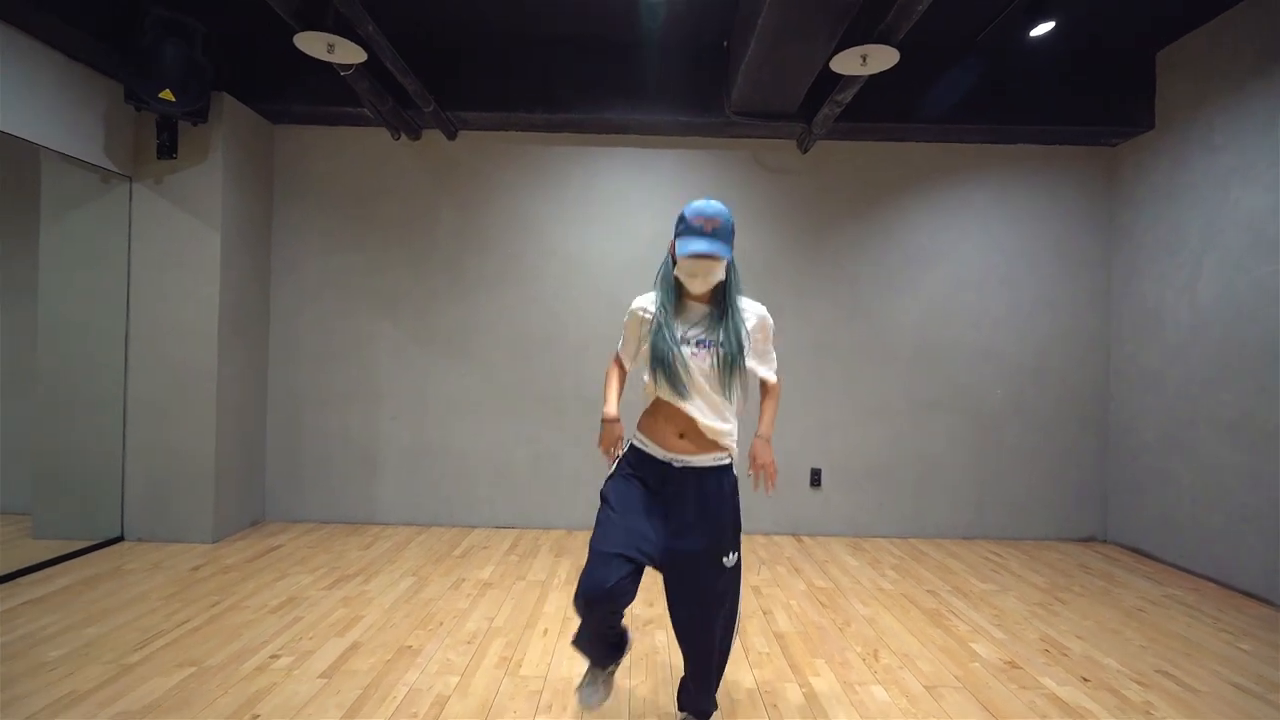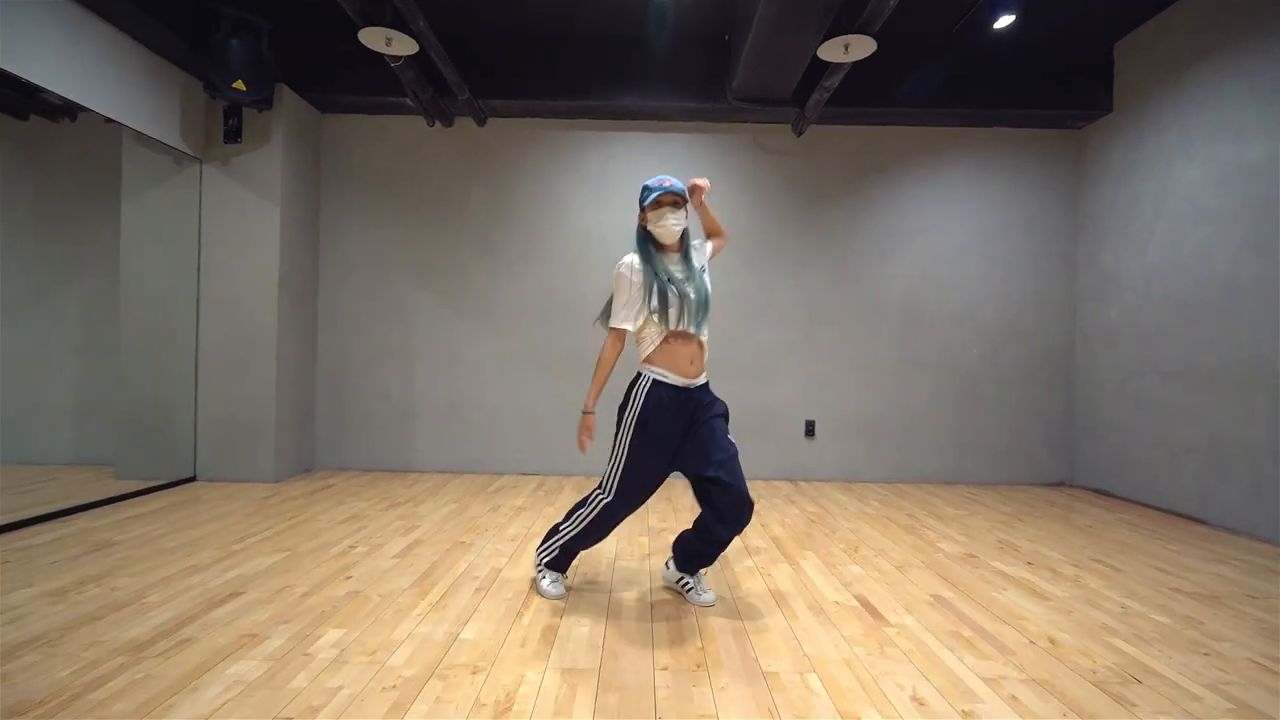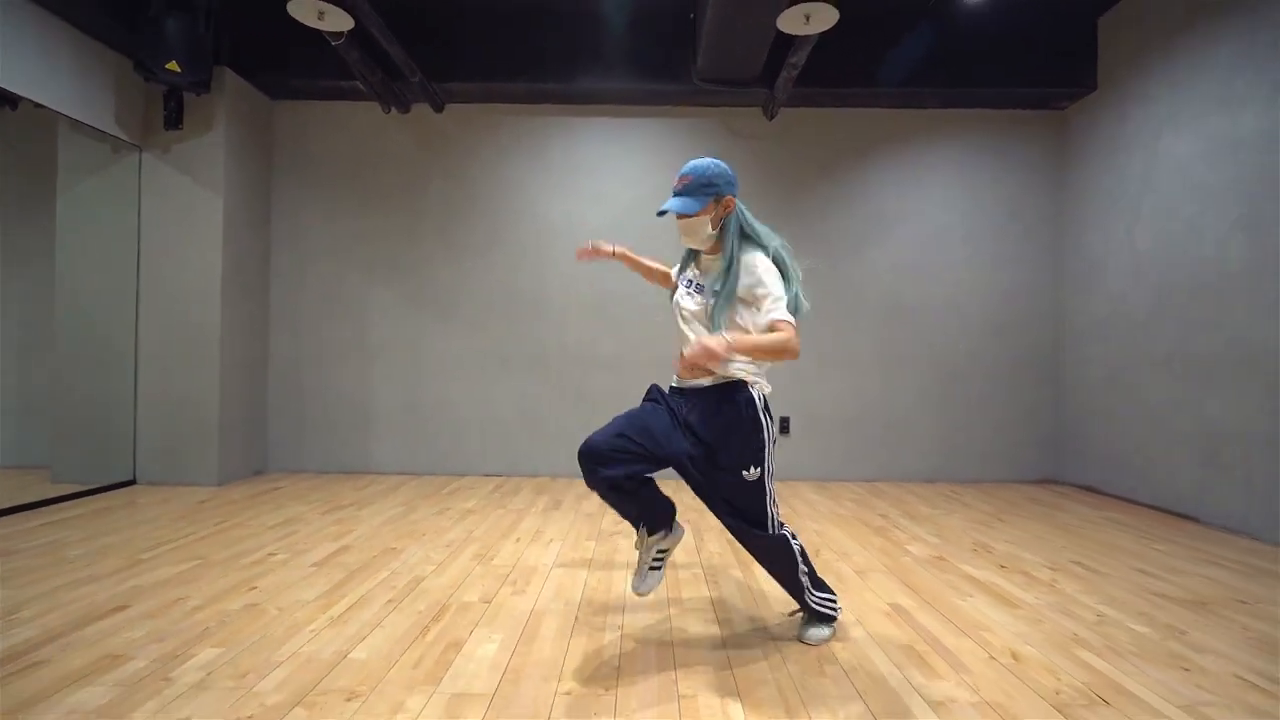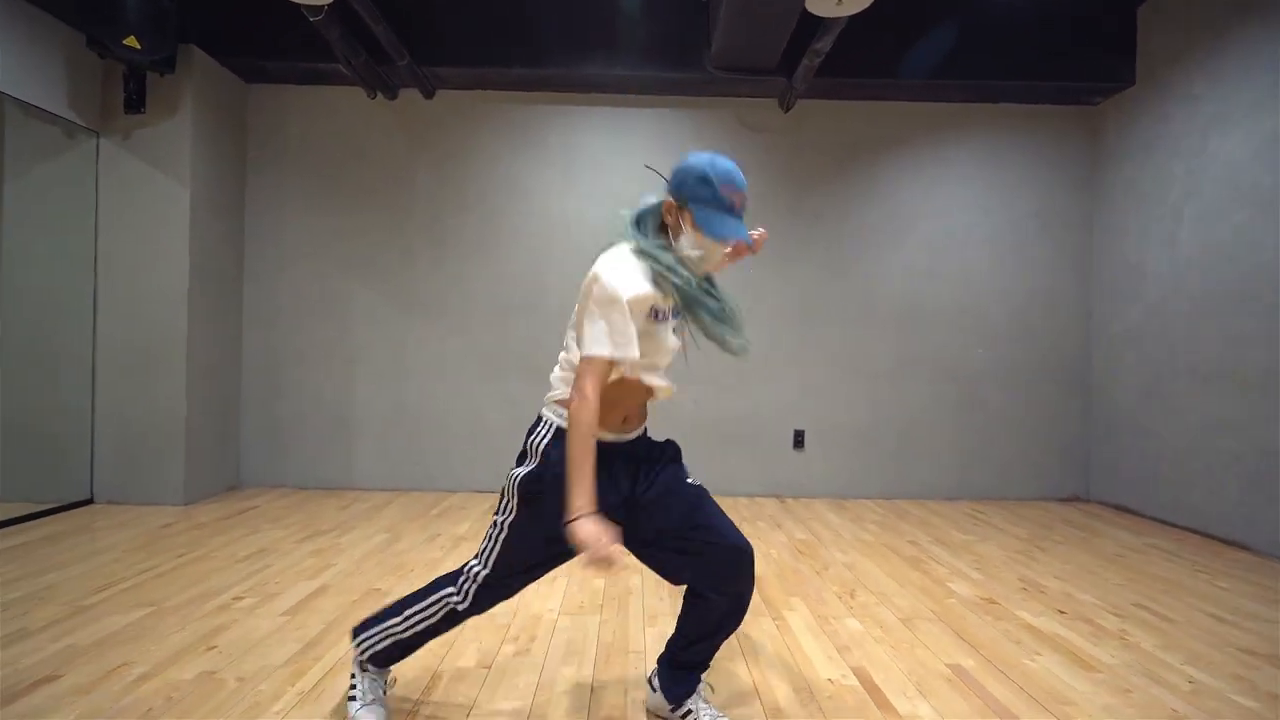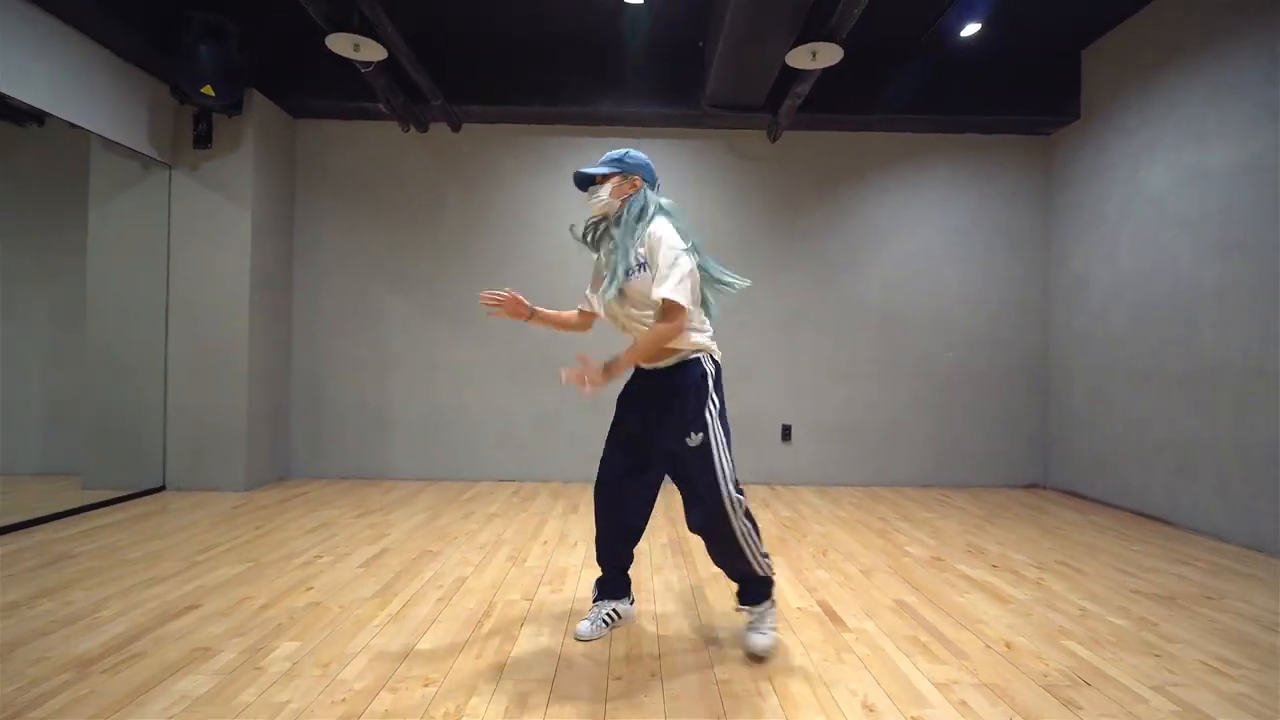
dt=1s
person 1, frame 1
left shoulder: (751, 318)
right shoulder: (647, 311)
left elbow: (770, 386)
right elbow: (621, 363)
left wrist: (763, 439)
right wrist: (610, 409)
left hip: (711, 486)
right hip: (642, 474)
left knee: (708, 616)
right knee: (599, 591)
right ankle: (604, 654)
person 1, frame 2
left shoulder: (695, 257)
right shoulder: (636, 267)
left elbow: (719, 236)
right elbow: (617, 341)
right wrist: (588, 408)
left hip: (698, 401)
right hip: (654, 397)
left knee: (734, 505)
right knee: (618, 494)
person 1, frame 3
left shoulder: (754, 267)
right shoulder: (697, 263)
left elbow: (788, 342)
left wrist: (726, 345)
right wrist: (619, 254)
left hip: (734, 408)
right hip: (682, 401)
left knee: (758, 523)
right knee: (600, 455)
left ankle: (819, 606)
right ankle: (659, 529)
person 1, frame 4
left shoulder: (671, 269)
right shoulder: (625, 277)
right elbow: (587, 393)
left wrist: (724, 259)
right wrist: (582, 511)
left hip: (637, 454)
right hip: (567, 448)
left knee: (728, 562)
right knee: (487, 582)
person 1, frame 5
left shoulder: (660, 235)
right shoulder: (610, 251)
left elbow: (673, 322)
right elbow: (586, 318)
left wrist: (614, 366)
right wrist: (529, 314)
left hip: (688, 377)
right hip: (644, 381)
left knee: (715, 497)
right knee: (614, 496)
right ankle: (614, 597)
